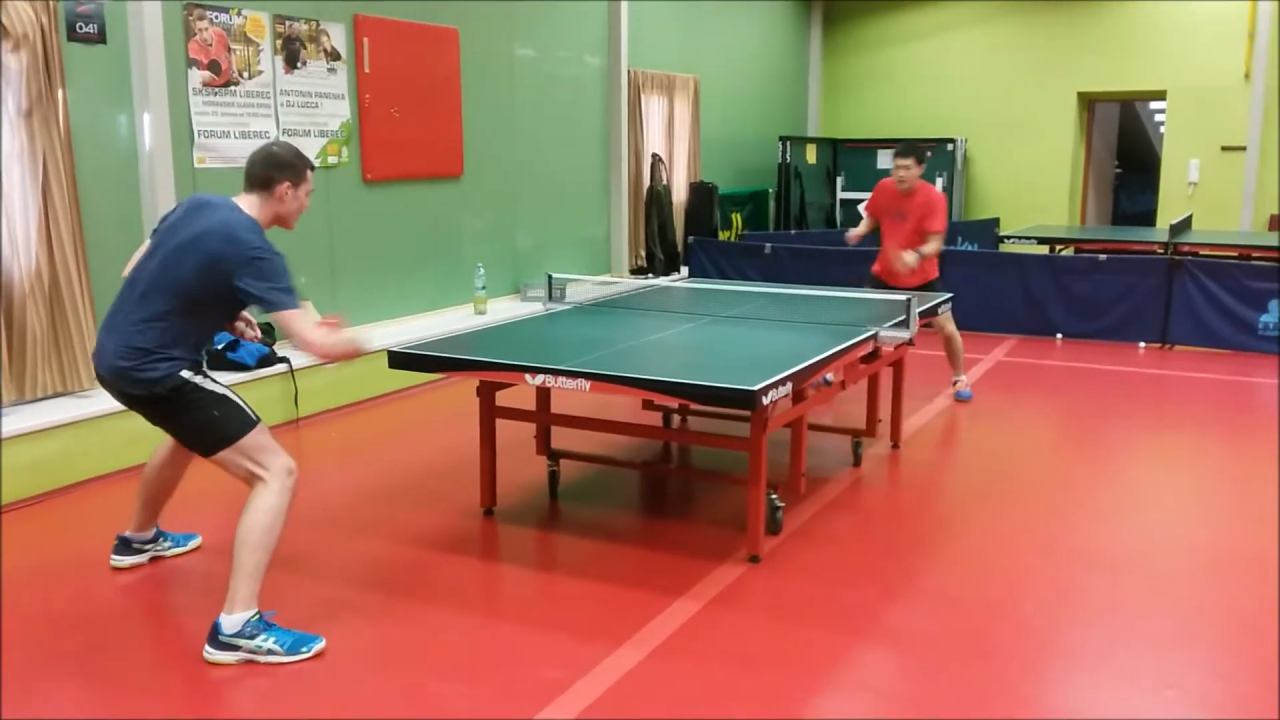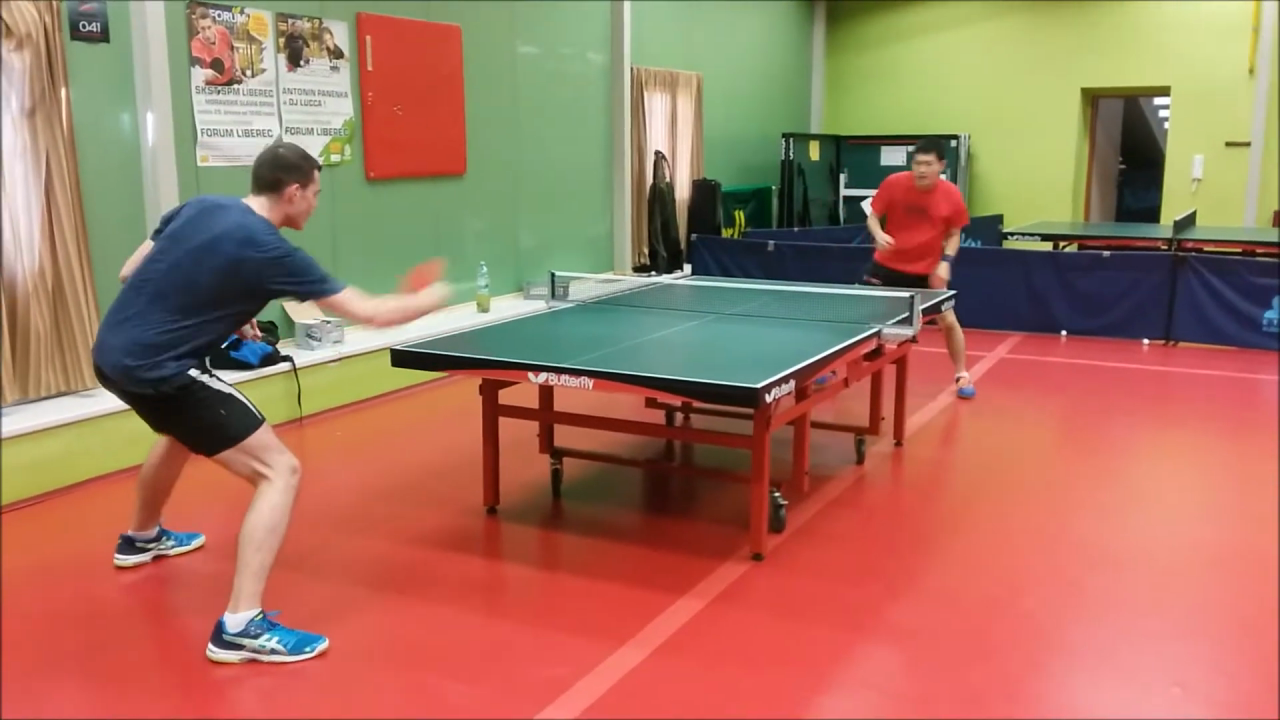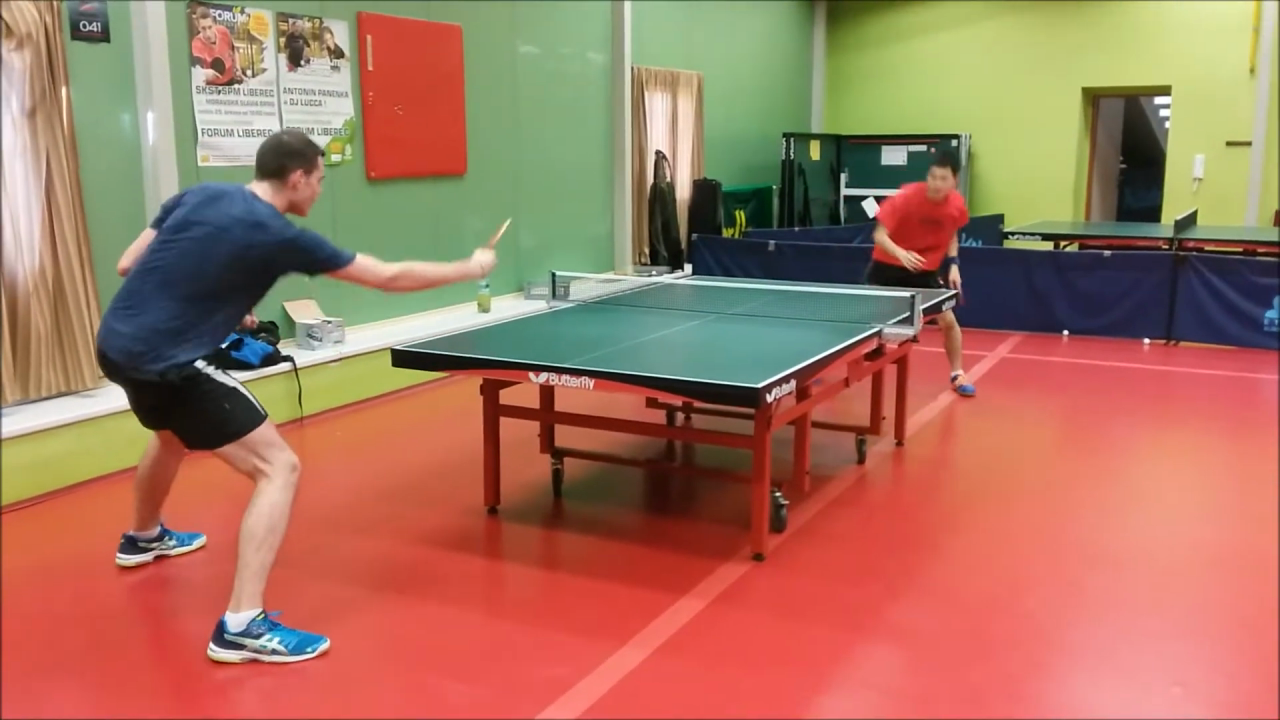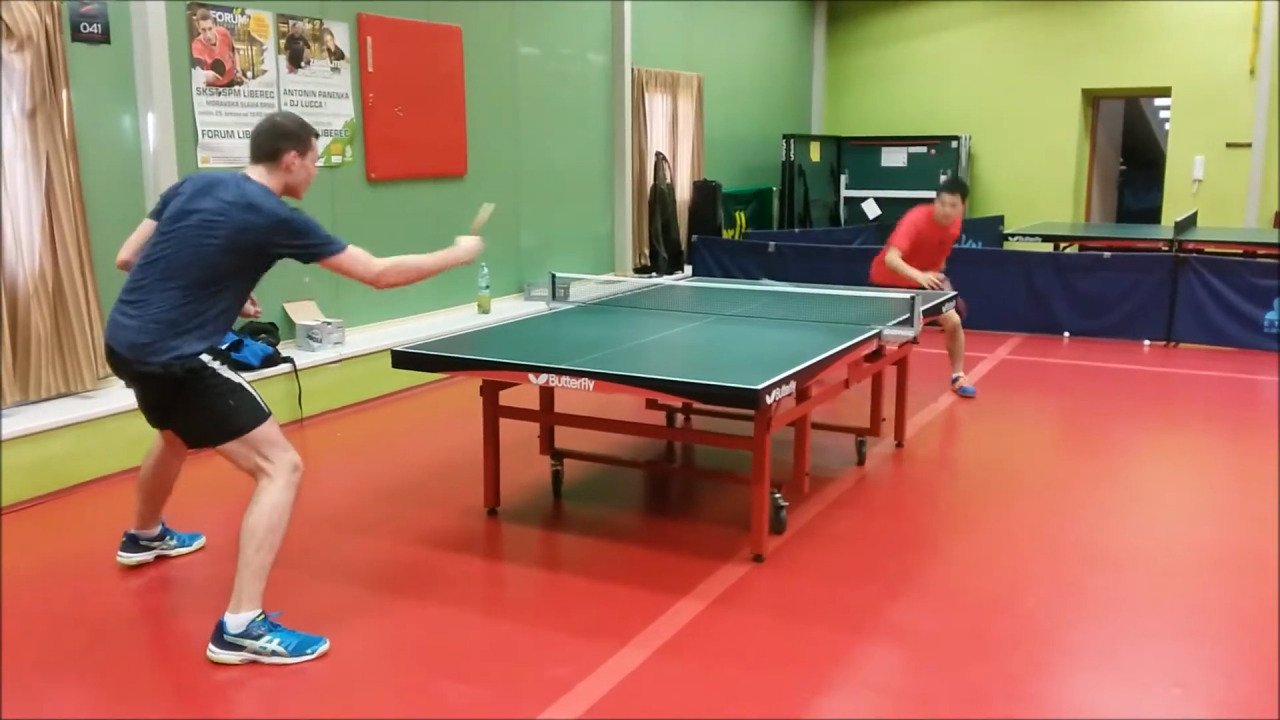
dt=0.1s
person 1, frame 1
left shoulder: (192, 210)
right shoulder: (249, 253)
left elbow: (134, 273)
right elbow: (317, 342)
right wrist: (352, 343)
left hip: (112, 356)
right hip: (158, 374)
left knee: (189, 436)
right knee: (276, 472)
left ankle: (141, 537)
right ankle: (238, 626)
person 1, frame 2
left shoulder: (197, 208)
right shoulder: (268, 252)
left elbow: (129, 275)
right elbow: (369, 312)
right wrist: (429, 299)
left hip: (113, 354)
right hip: (157, 371)
left knee: (178, 435)
right knee: (277, 473)
left ankle: (141, 537)
right ankle: (239, 627)
person 1, frame 3
left shoulder: (197, 195)
right shoulder: (279, 235)
left elbow: (127, 265)
right elbow: (389, 277)
right wrist: (470, 268)
left hip: (118, 343)
right hip: (167, 363)
left knee: (172, 435)
right knee: (278, 470)
left ankle: (141, 538)
right ankle: (241, 625)
person 1, frame 4
left shoulder: (194, 184)
right shoulder: (275, 218)
left elbow: (127, 258)
right elbow: (378, 273)
right wrist: (456, 255)
left hip: (126, 339)
right hip: (173, 355)
left knee: (176, 437)
right knee: (280, 467)
left ankle: (142, 536)
right ankle: (240, 626)
person 2, frame 1
left shoulder: (933, 197)
right shoulder: (883, 188)
left elbow: (936, 243)
right elbow: (869, 218)
left wrist: (916, 256)
right wrist: (858, 231)
left hip: (923, 278)
right hip: (884, 275)
left knee: (947, 330)
left ankle: (960, 379)
person 2, frame 2
left shoulder: (951, 194)
right shoulder: (894, 183)
left elbow: (954, 235)
right elbow: (874, 216)
left wrist: (945, 263)
right wrist: (878, 234)
left hip: (927, 269)
right hip: (886, 263)
left knee: (949, 322)
left ankle: (962, 375)
person 2, frame 3
left shoulder: (957, 204)
right shoulder: (905, 197)
right elbow: (879, 234)
left wrist: (953, 265)
right wrist: (900, 253)
left hip: (924, 268)
right hip: (888, 263)
left knee: (948, 320)
left ankle: (956, 374)
person 2, frame 4
left shoulder: (955, 222)
right shoulder: (916, 220)
right elbow: (891, 259)
left wrist: (940, 277)
right wrist: (919, 276)
left hip: (925, 281)
right hip: (888, 280)
left knee: (953, 321)
left ankle: (958, 376)
